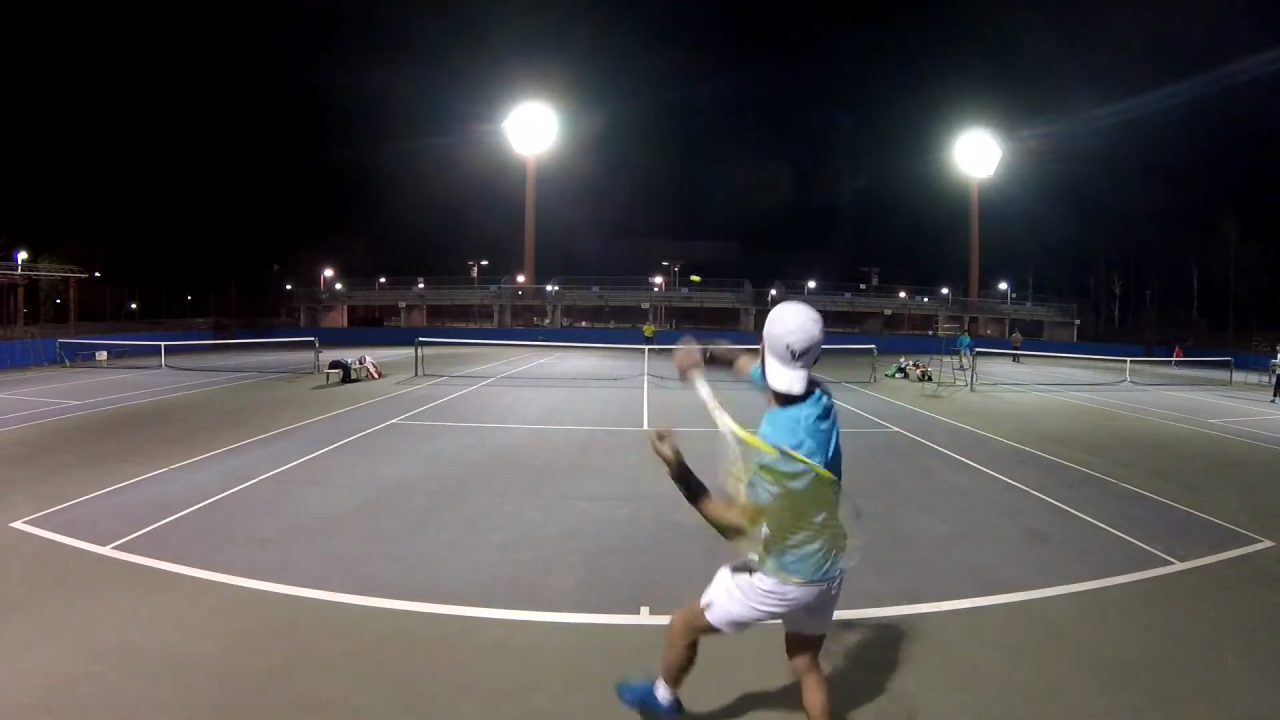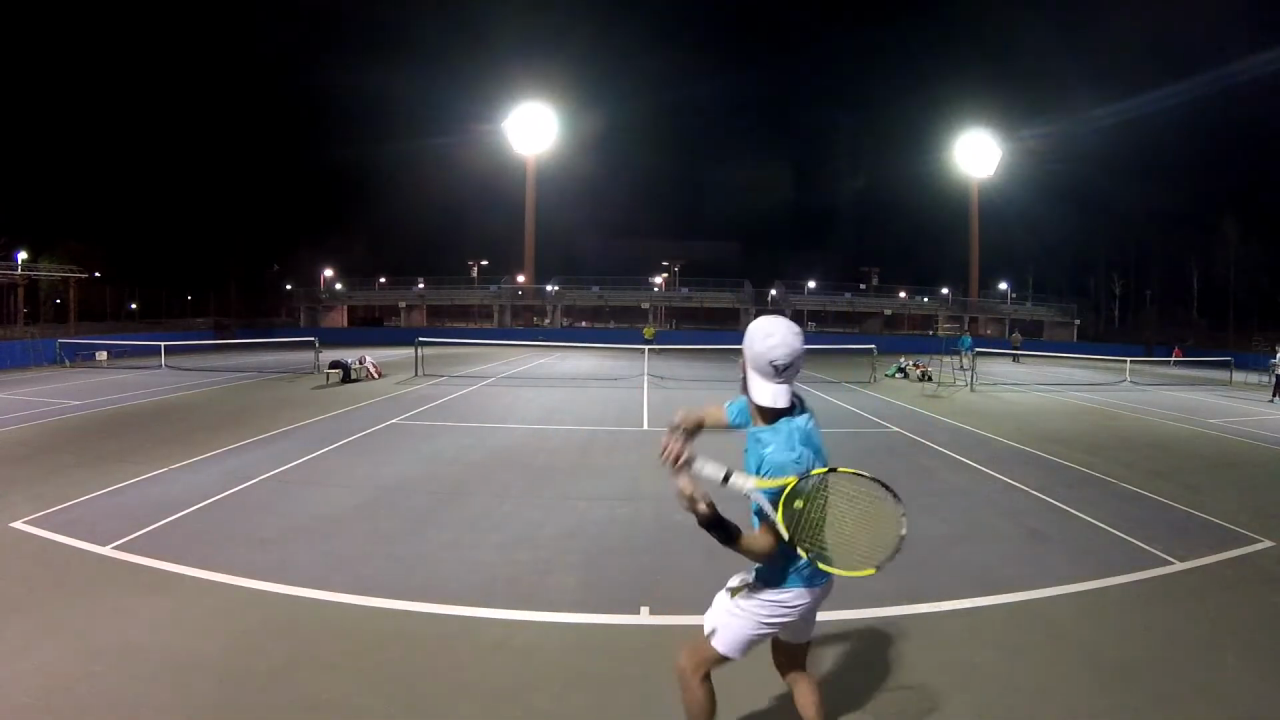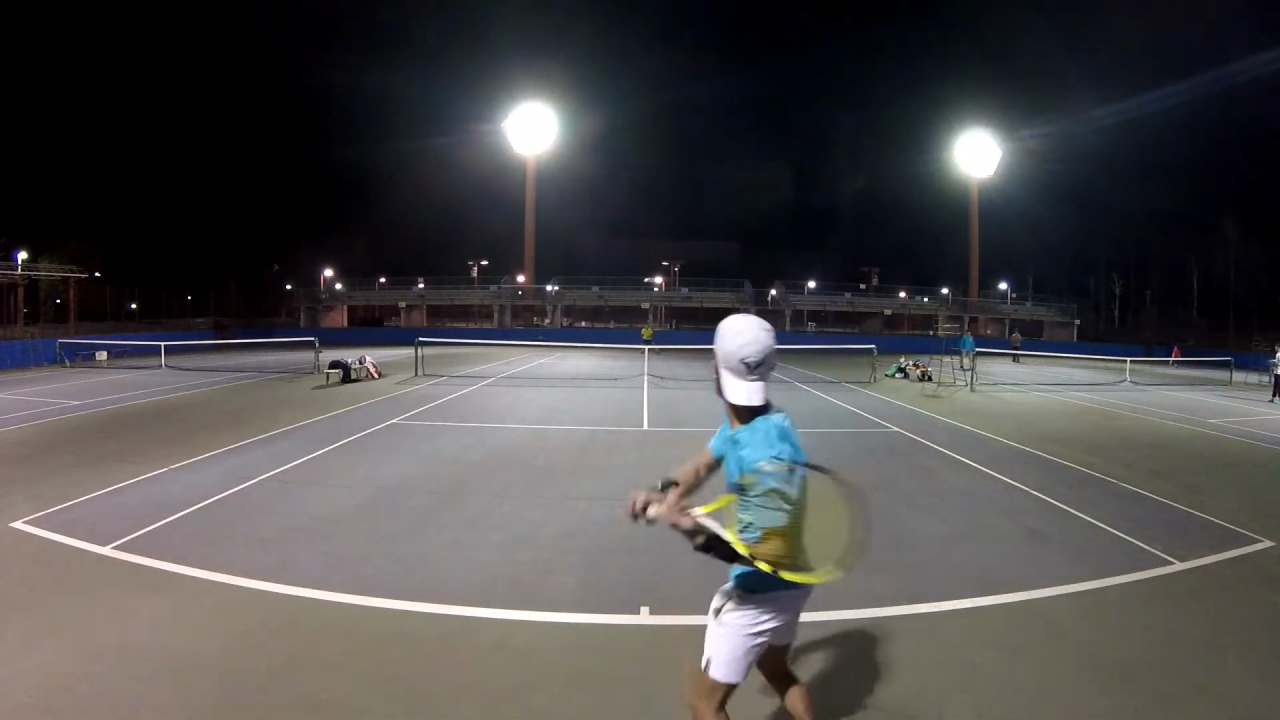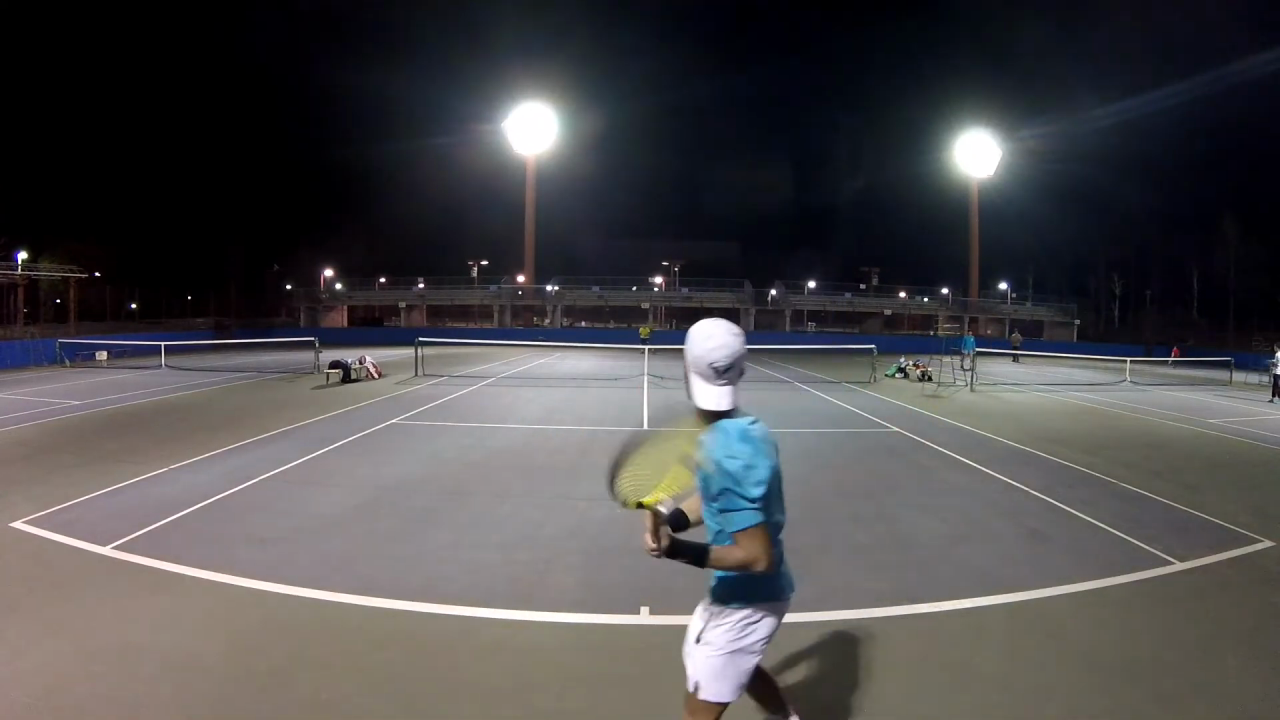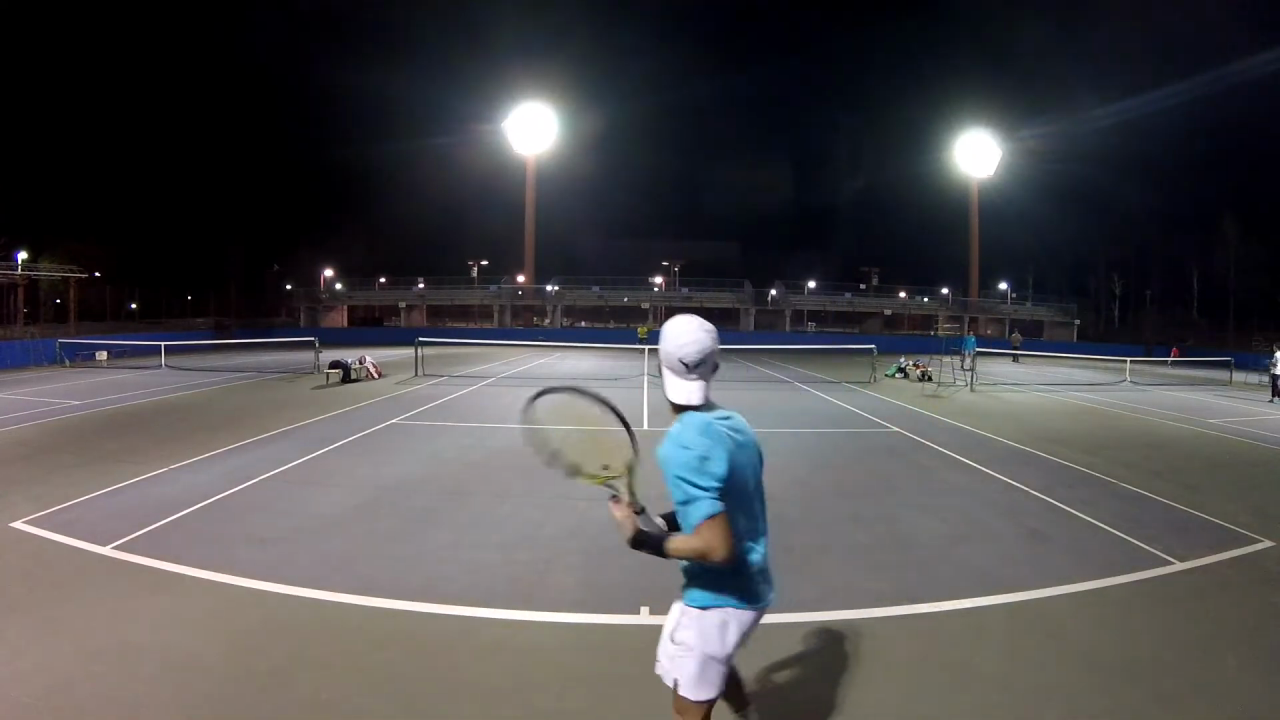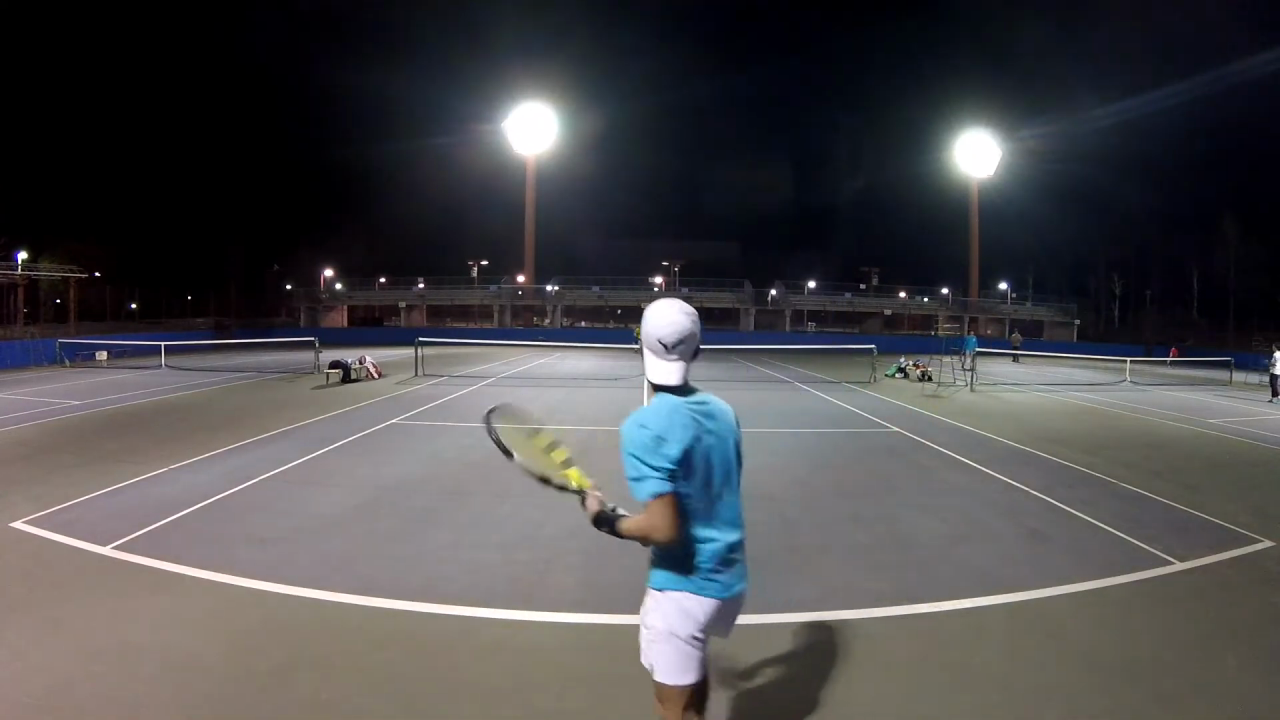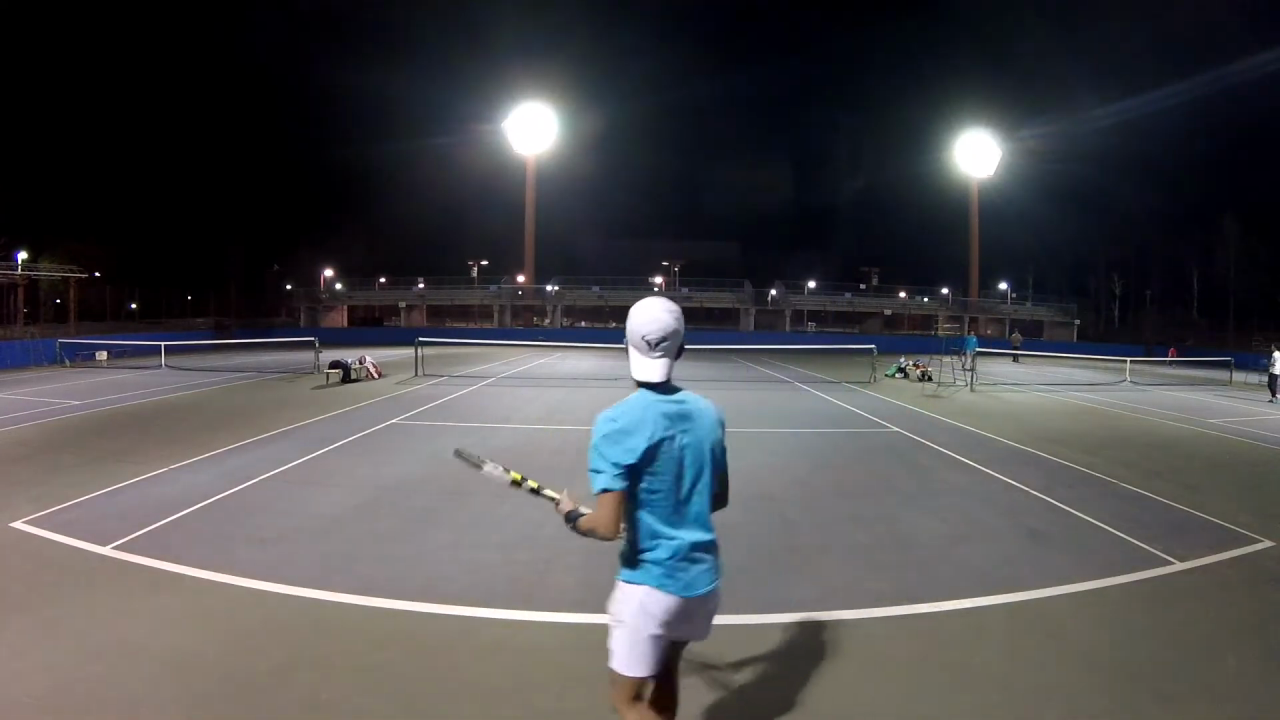
dt=0.1s
person 1, frame 1
left shoulder: (782, 439)
right shoulder: (817, 395)
left elbow: (736, 526)
right elbow: (760, 360)
left wrist: (679, 471)
right wrist: (706, 354)
left hip: (790, 573)
right hip: (826, 569)
left knee: (685, 623)
right knee: (805, 666)
person 1, frame 2
left shoulder: (781, 455)
right shoulder: (786, 403)
left elbow: (766, 549)
right elbow: (709, 415)
left wrist: (708, 518)
right wrist: (683, 432)
left hip: (781, 585)
right hip: (809, 577)
left knee: (692, 665)
right knee: (793, 668)
person 1, frame 3
left shoulder: (765, 454)
right shoulder: (741, 425)
right elbow: (699, 466)
left wrist: (704, 539)
right wrist: (666, 491)
left hip: (764, 591)
right hip: (782, 585)
right knee: (775, 668)
person 1, frame 4
left shoulder: (726, 453)
right shoulder: (743, 425)
left elbow: (755, 558)
left wrist: (677, 549)
right wrist: (667, 520)
left hip: (743, 602)
right hip: (767, 592)
right knee: (743, 670)
person 1, frame 5
left shoulder: (682, 446)
right shoulder: (735, 427)
left elbow: (717, 547)
left wrist: (641, 538)
right wrist: (675, 521)
left hip: (716, 601)
right hip: (753, 591)
right knee: (716, 666)
person 1, frame 6
left shoulder: (644, 426)
right shoulder: (721, 412)
left elbow: (662, 529)
left wrist: (603, 518)
left hip: (684, 586)
right hip: (730, 578)
right knee: (691, 662)
person 1, frame 7
left shoulder: (618, 422)
right shoulder: (708, 413)
left elbow: (602, 526)
left wrist: (570, 513)
left hip: (650, 582)
right hip: (702, 577)
right knee: (664, 671)
